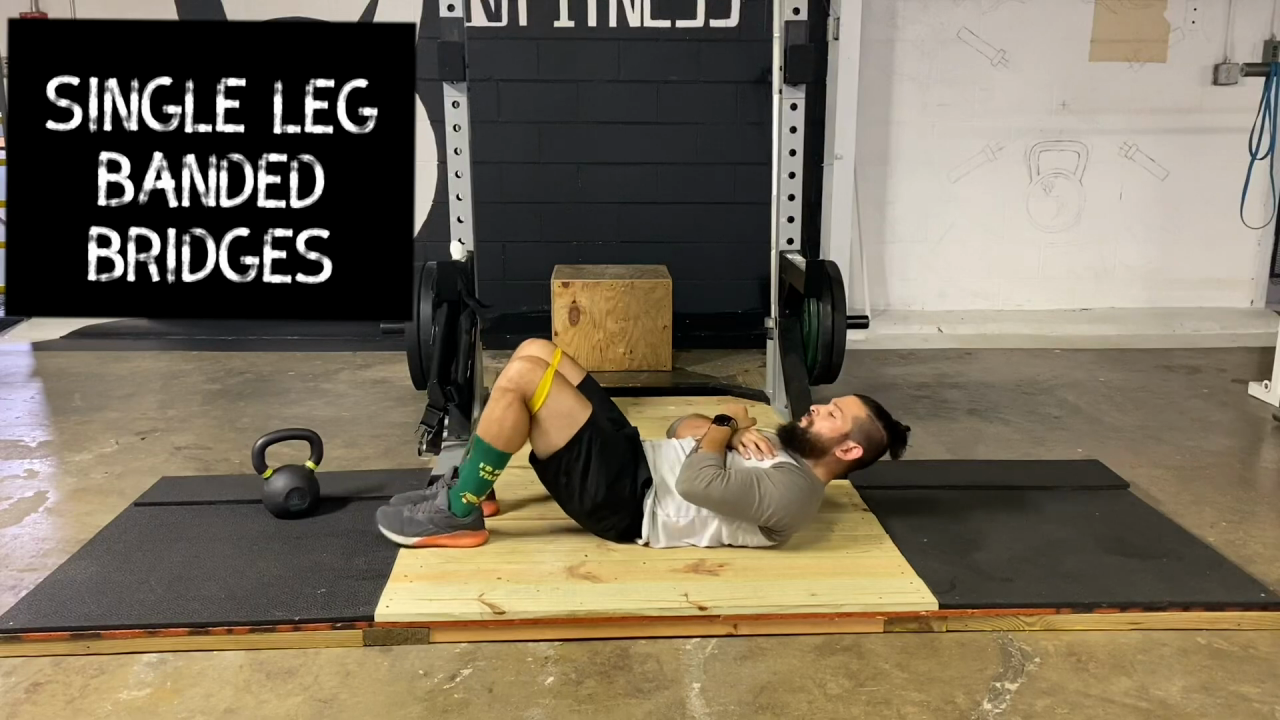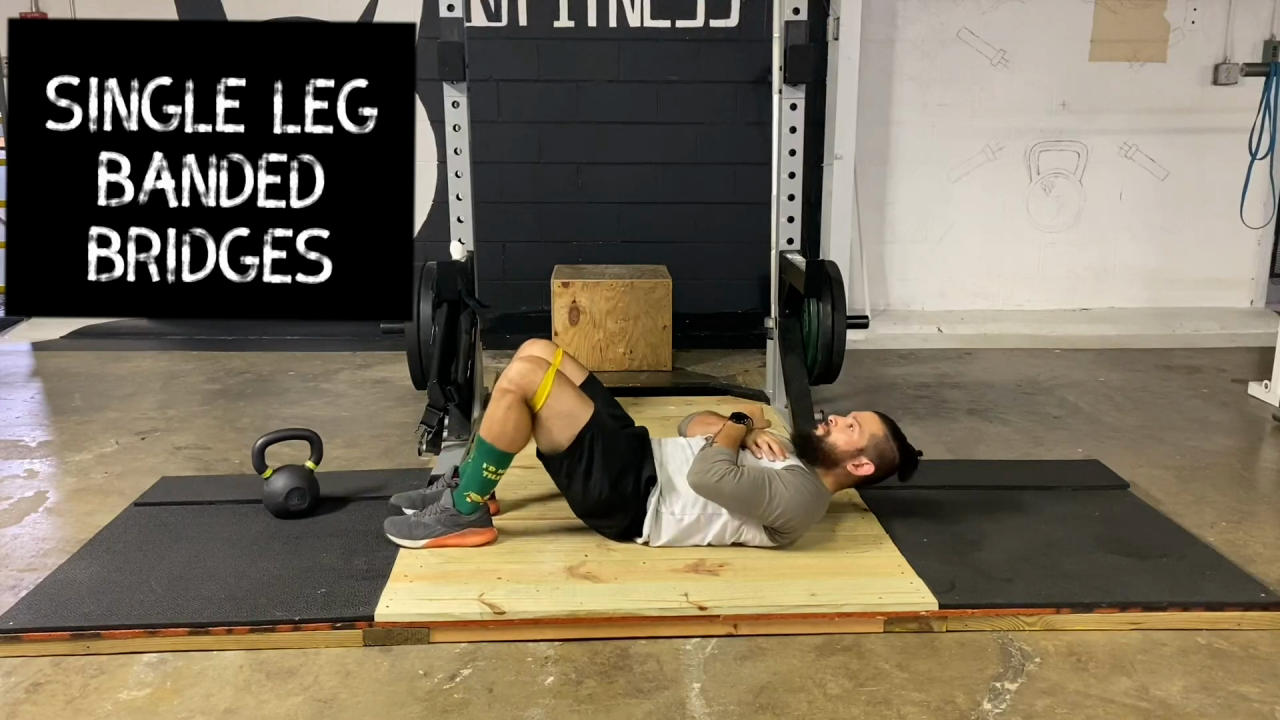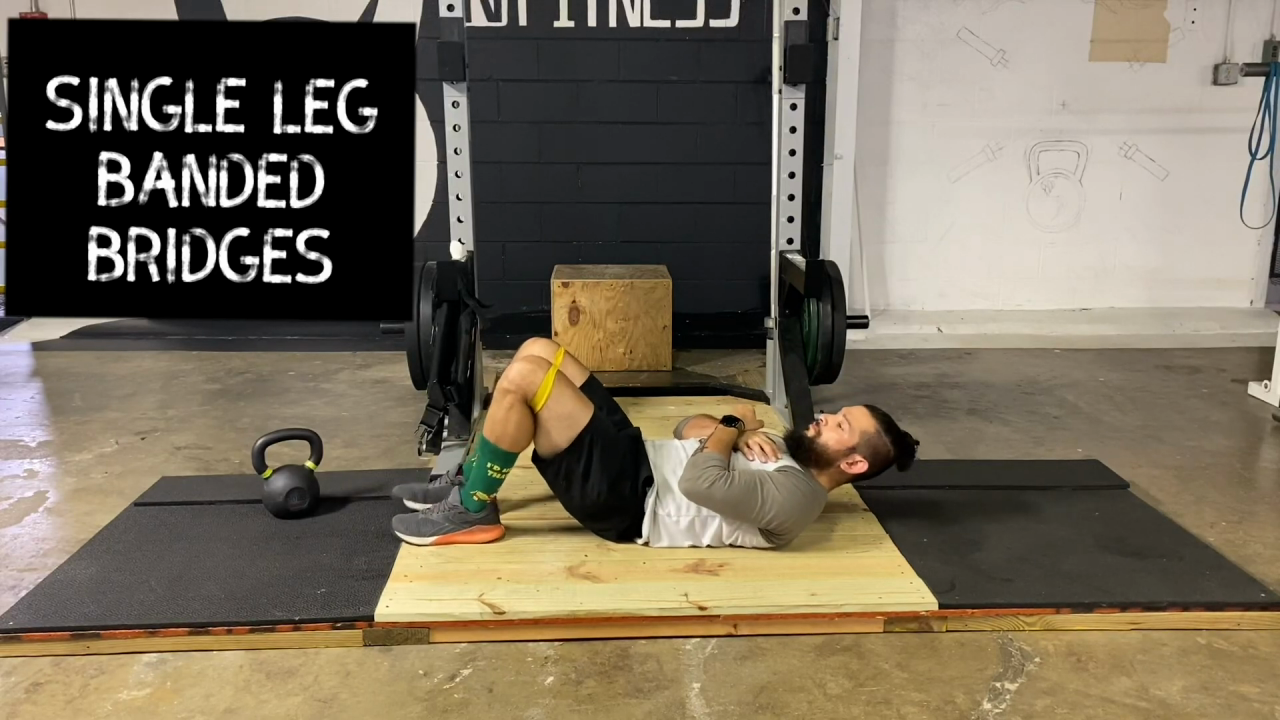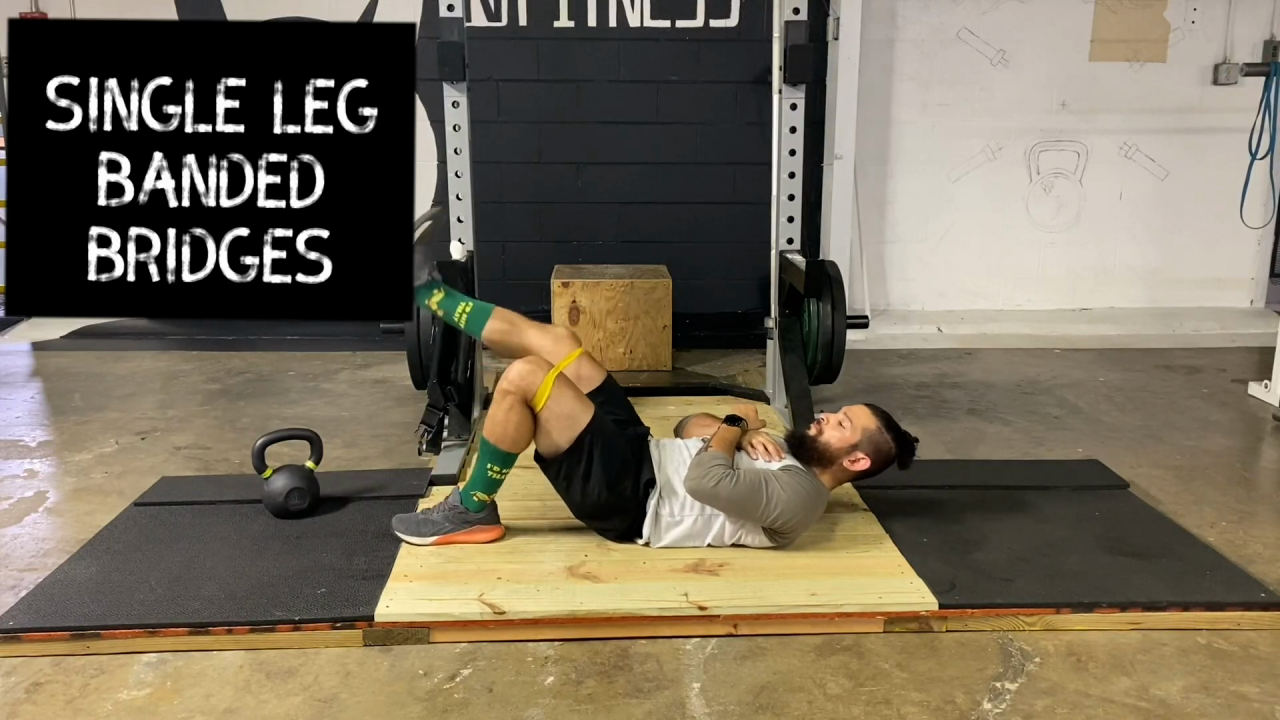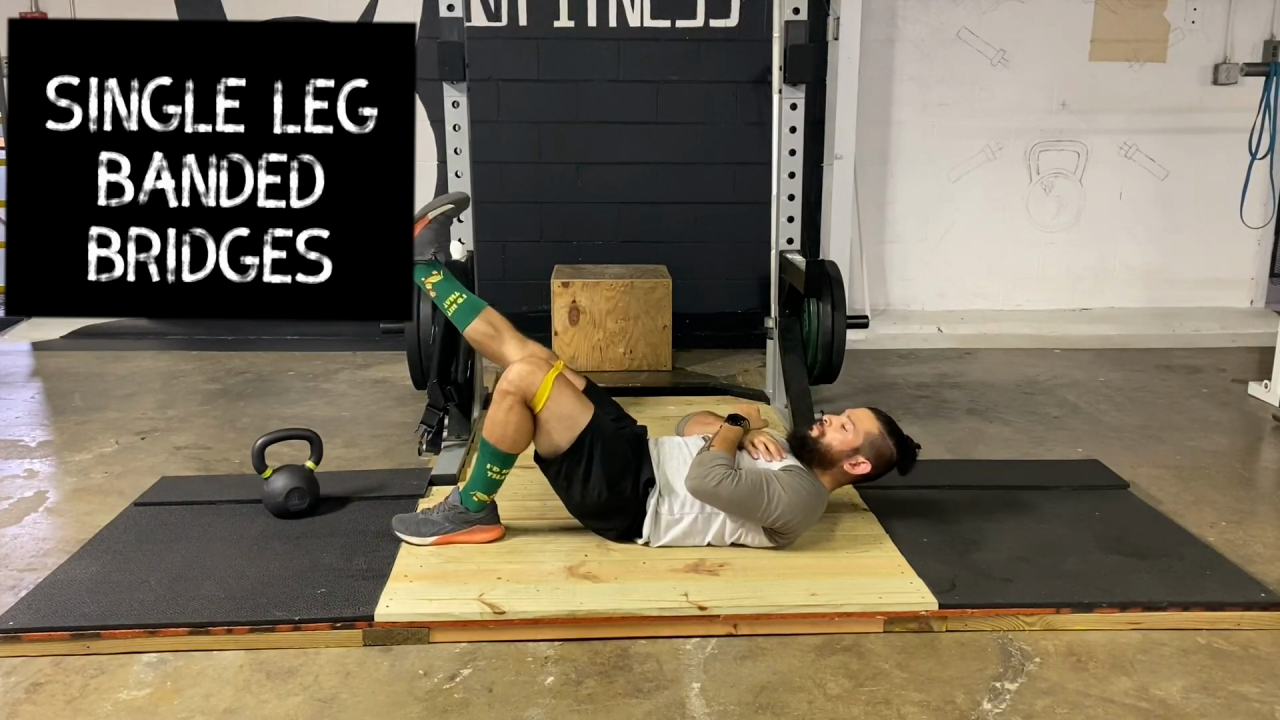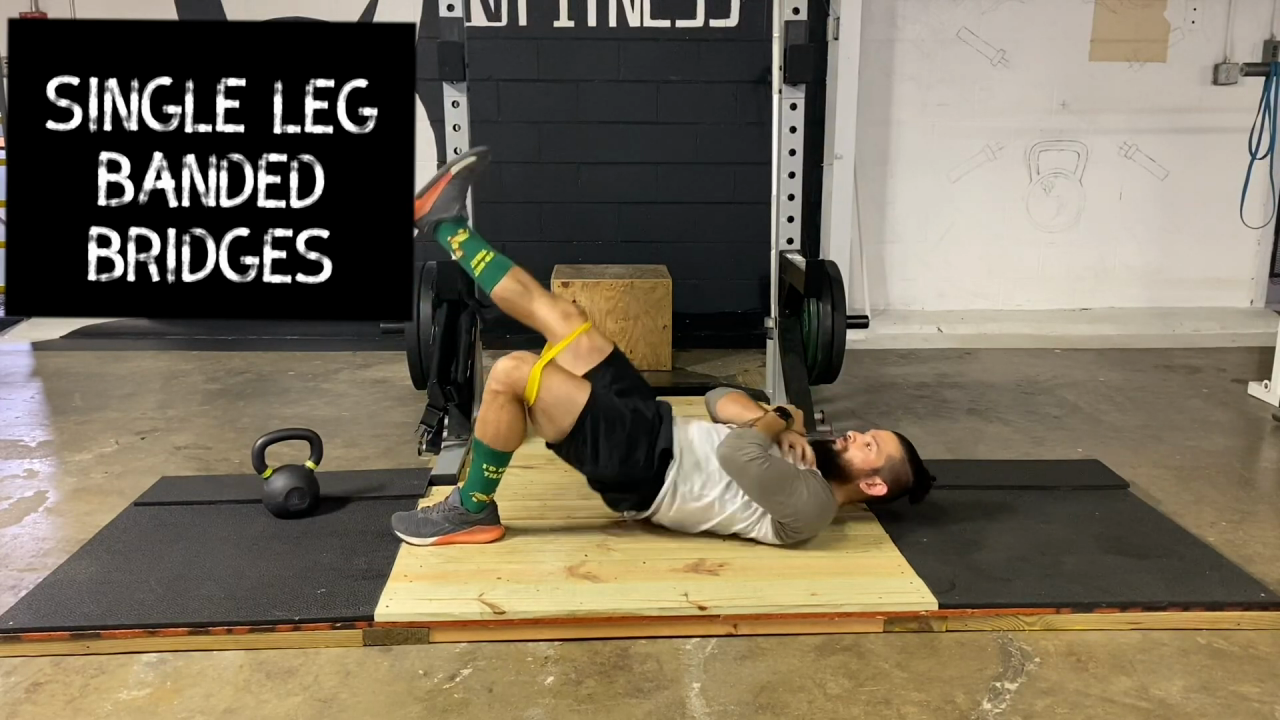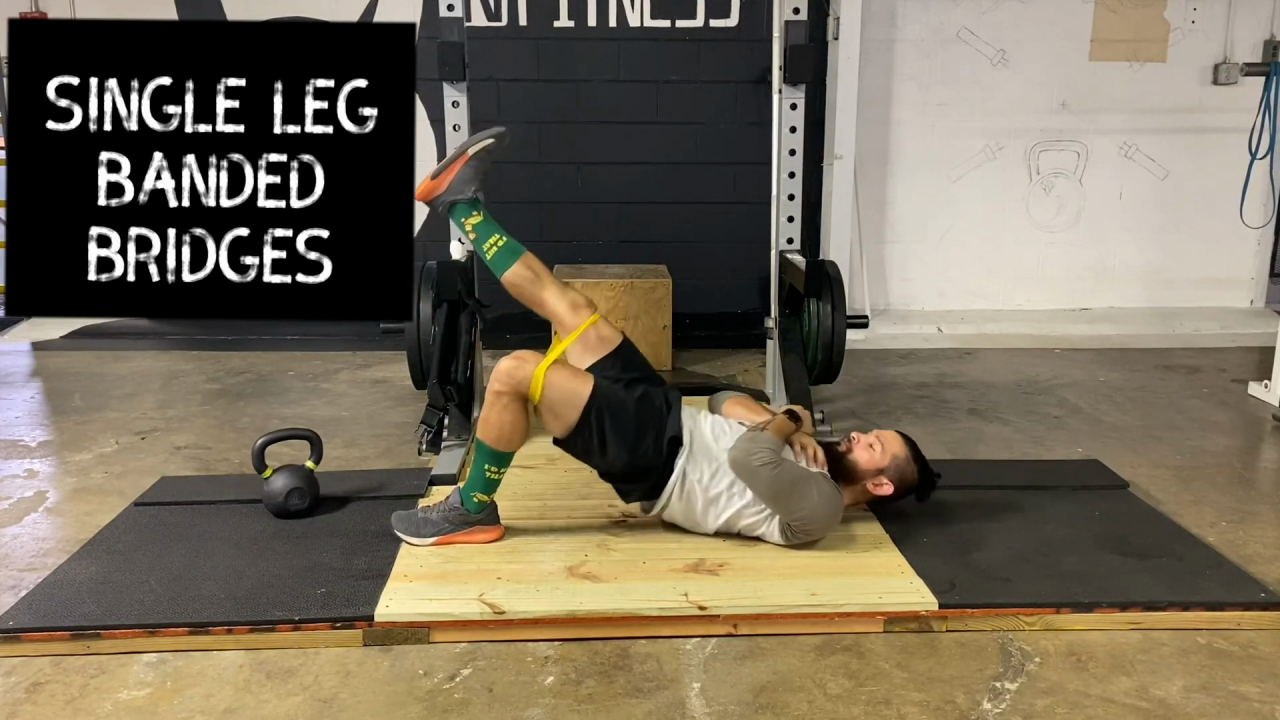
dt=0.7s
person 1, frame 1
left shoulder: (793, 492)
right shoulder: (781, 450)
left elbow: (696, 483)
right elbow: (682, 429)
left wrist: (727, 423)
right wrist: (737, 430)
left hip: (625, 501)
right hip: (634, 456)
left knee: (521, 377)
right knee: (536, 350)
left ankle: (458, 514)
right ankle: (472, 483)
person 1, frame 2
left shoulder: (799, 498)
right shoulder: (787, 455)
left elbow: (708, 476)
right elbow: (694, 425)
left wrist: (743, 422)
right wrist: (749, 430)
left hip: (628, 497)
right hip: (637, 453)
left knee: (521, 377)
right knee: (536, 352)
left ankle: (464, 513)
right ankle: (468, 482)
person 1, frame 3
left shoulder: (792, 499)
right shoulder: (785, 454)
left elbow: (698, 481)
right elbow: (688, 429)
left wrist: (733, 425)
right wrist: (742, 432)
left hip: (624, 498)
right hip: (634, 453)
left knee: (522, 377)
right knee: (538, 350)
left ankle: (472, 511)
right ankle: (470, 480)
person 1, frame 4
left shoulder: (797, 497)
right shoulder: (790, 457)
left elbow: (702, 480)
right elbow: (689, 425)
left wrist: (736, 425)
right wrist: (745, 429)
left hip: (627, 500)
right hip: (640, 455)
left knee: (523, 378)
right knee: (552, 342)
left ankle: (471, 513)
right ankle: (430, 289)
person 1, frame 5
left shoulder: (797, 498)
right shoulder: (786, 453)
left elbow: (704, 480)
right elbow: (690, 425)
left wrist: (738, 423)
right wrist: (743, 429)
left hip: (626, 498)
right hip: (639, 453)
left knee: (522, 377)
right knee: (524, 352)
left ankle: (472, 511)
right ankle: (430, 269)
person 1, frame 6
left shoulder: (809, 504)
right shoulder: (806, 461)
left elbow: (738, 452)
right elbow: (719, 399)
left wrist: (779, 421)
right wrist: (780, 422)
left hip: (642, 463)
right hip: (657, 430)
left knee: (510, 373)
right knee: (556, 314)
left ankle: (470, 511)
right ankle: (448, 223)
person 1, frame 7
left shoulder: (817, 507)
right shoulder: (815, 466)
left elbow: (747, 457)
right elbow: (726, 402)
left wrist: (789, 422)
right wrist: (789, 423)
left hip: (652, 455)
right hip: (666, 419)
left knee: (514, 371)
right knee: (565, 303)
left ankle: (472, 510)
right ankle: (462, 202)
